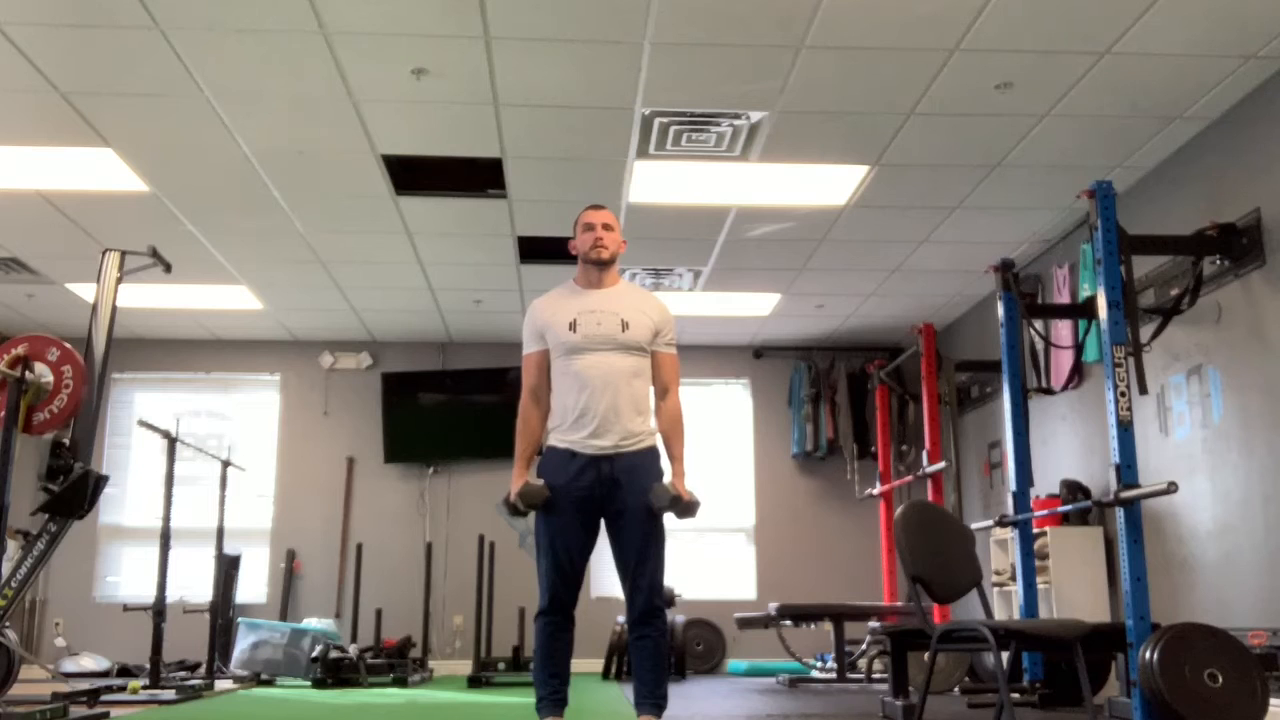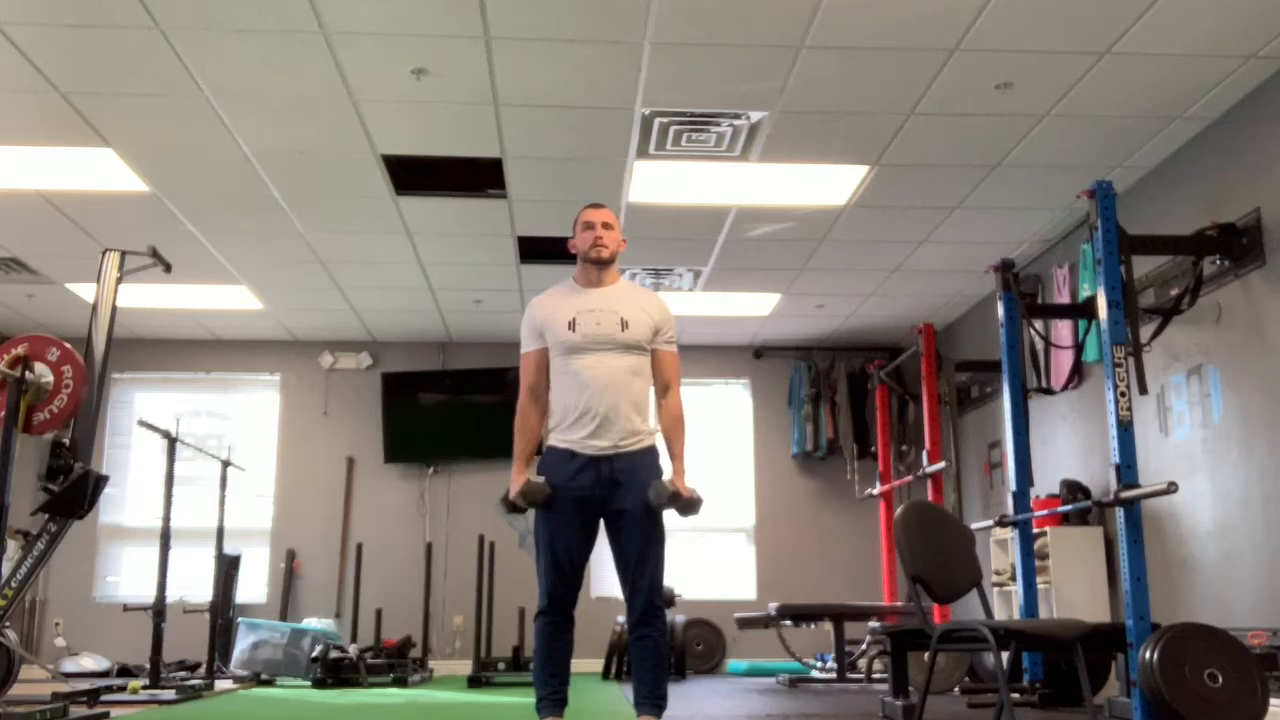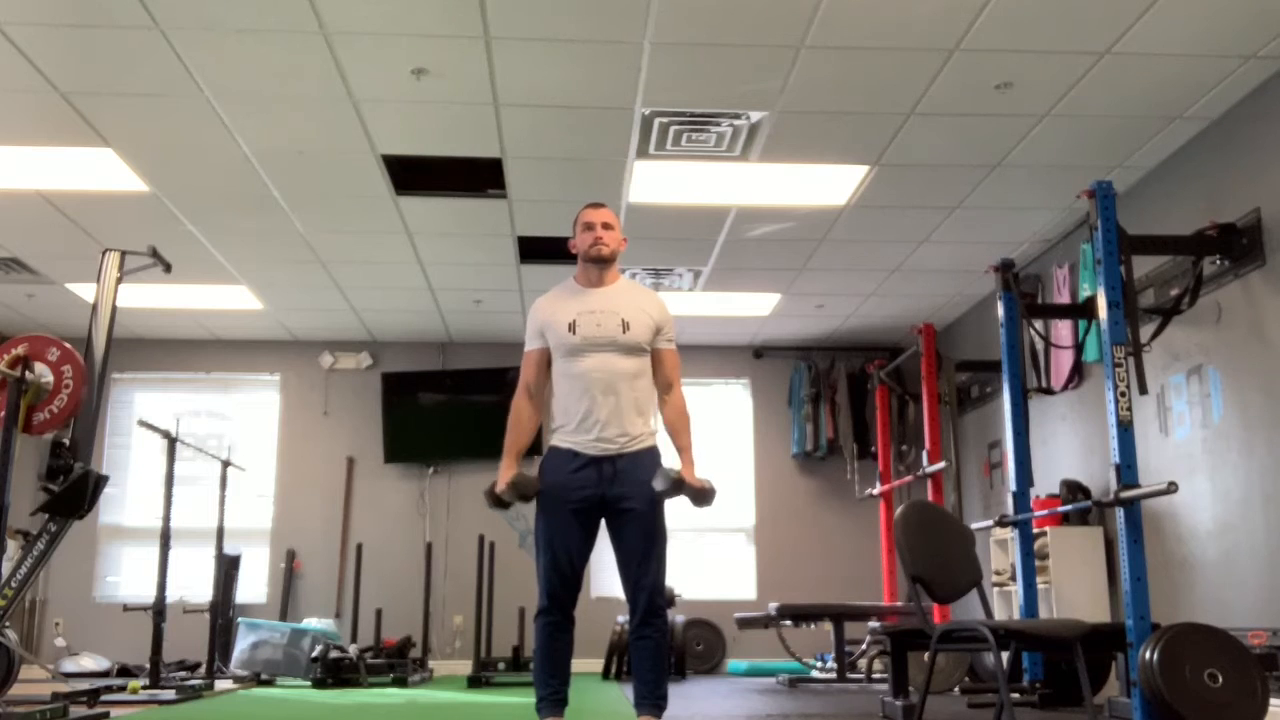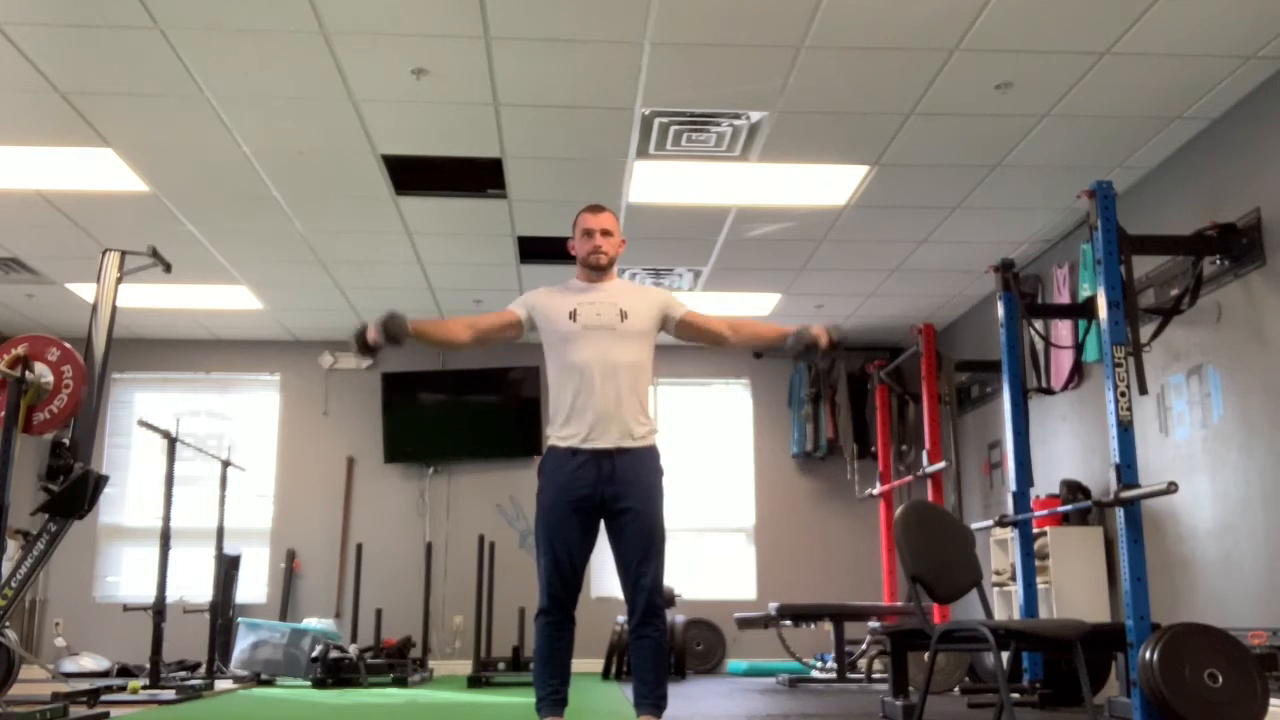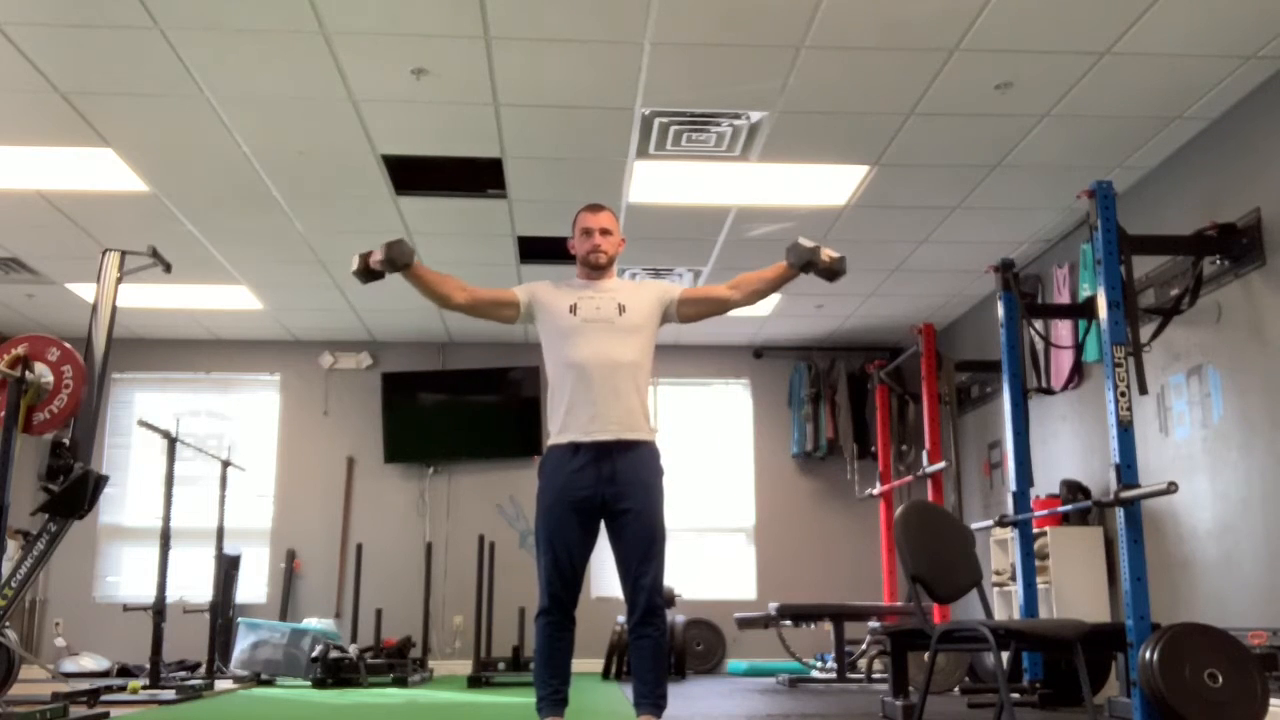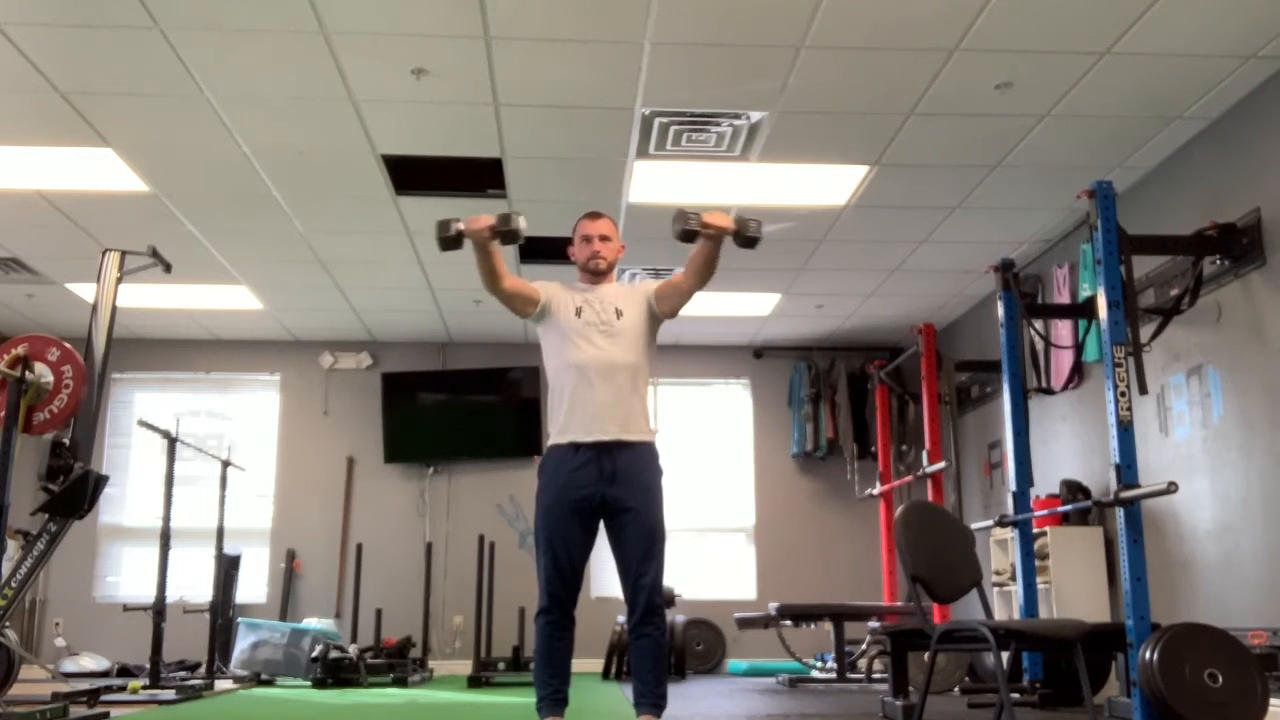
dt=0.4s
person 1, frame 1
left shoulder: (652, 309)
right shoulder: (545, 309)
left elbow: (667, 396)
right elbow: (533, 397)
left wrist: (678, 470)
right wrist: (521, 470)
left hip: (636, 463)
right hip: (566, 464)
left knee: (646, 599)
right knee: (556, 598)
person 1, frame 2
left shoulder: (651, 307)
right shoulder: (544, 307)
left elbow: (668, 393)
right elbow: (531, 395)
left wrist: (678, 468)
right wrist: (519, 468)
left hip: (635, 464)
right hip: (565, 464)
left knee: (646, 599)
right knee: (555, 599)
person 1, frame 3
left shoulder: (650, 305)
right shoulder: (547, 308)
left elbow: (669, 391)
right elbow: (529, 394)
left wrist: (686, 461)
right wrist: (509, 462)
left hip: (637, 464)
right hip: (567, 465)
left knee: (647, 599)
right knee: (555, 599)
person 1, frame 4
left shoulder: (651, 300)
right shoulder: (543, 301)
left elbow: (726, 331)
right elbow: (470, 331)
left wrist: (795, 335)
right wrist: (405, 329)
left hip: (635, 462)
right hip: (567, 463)
left knee: (646, 597)
right knee: (556, 599)
person 1, frame 5
left shoulder: (650, 295)
right shoulder: (544, 297)
left elbow: (733, 293)
right elbow: (463, 297)
left wrist: (794, 266)
right wrist: (406, 267)
left hip: (634, 459)
right hip: (567, 460)
left knee: (646, 597)
right knee: (556, 598)
person 1, frame 6
left shoulder: (644, 298)
right shoulder: (550, 298)
left elbow: (696, 278)
right elbow: (499, 284)
left wrist: (713, 237)
right wrist: (482, 243)
left hip: (634, 458)
right hip: (567, 459)
left knee: (646, 596)
right knee: (556, 598)
